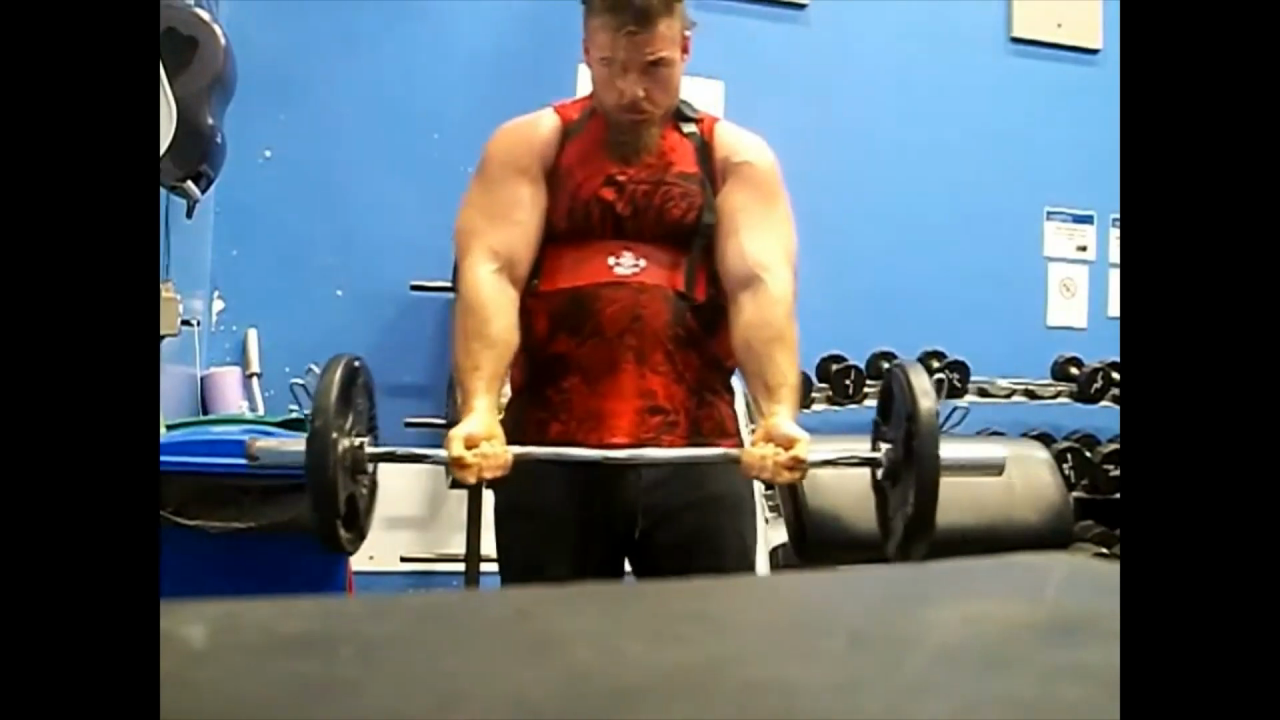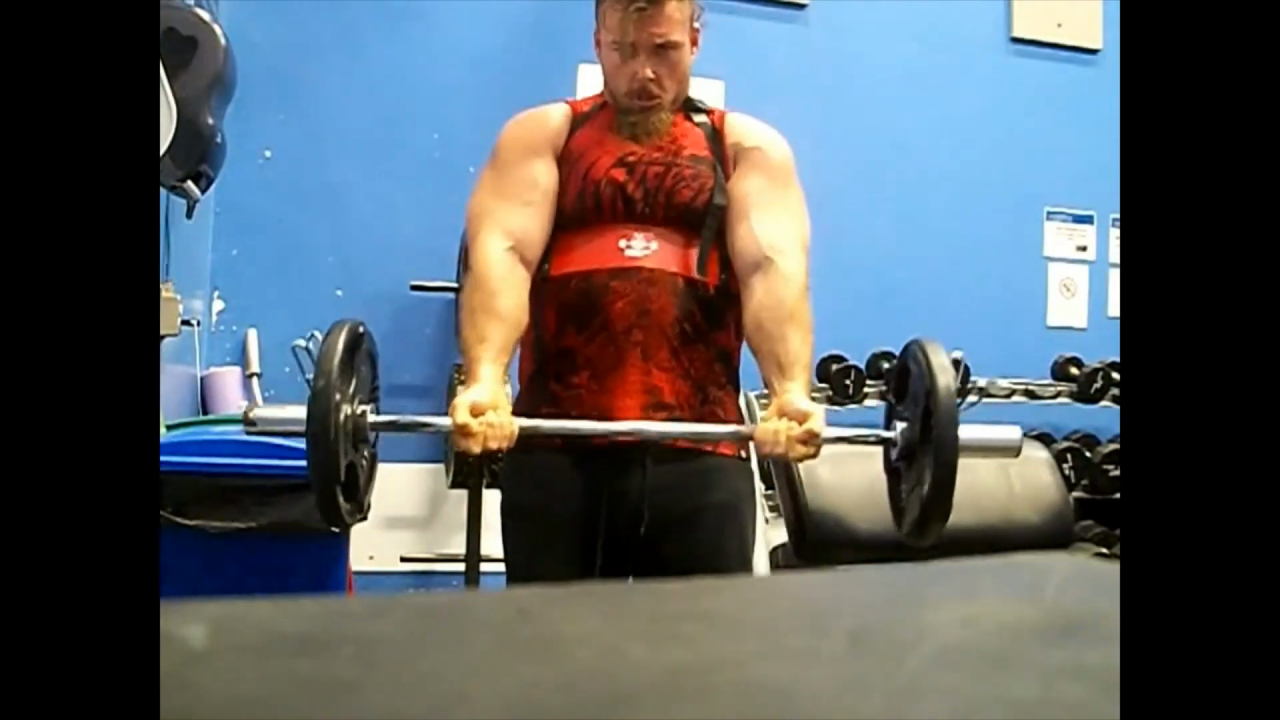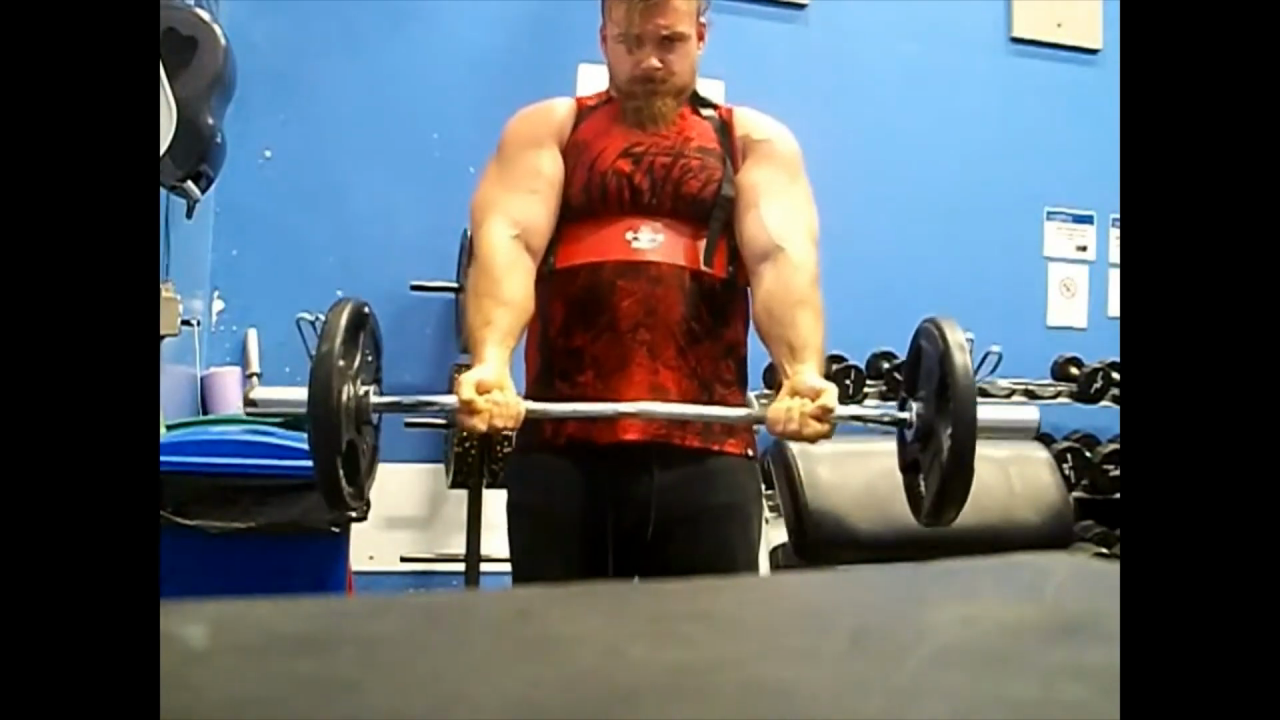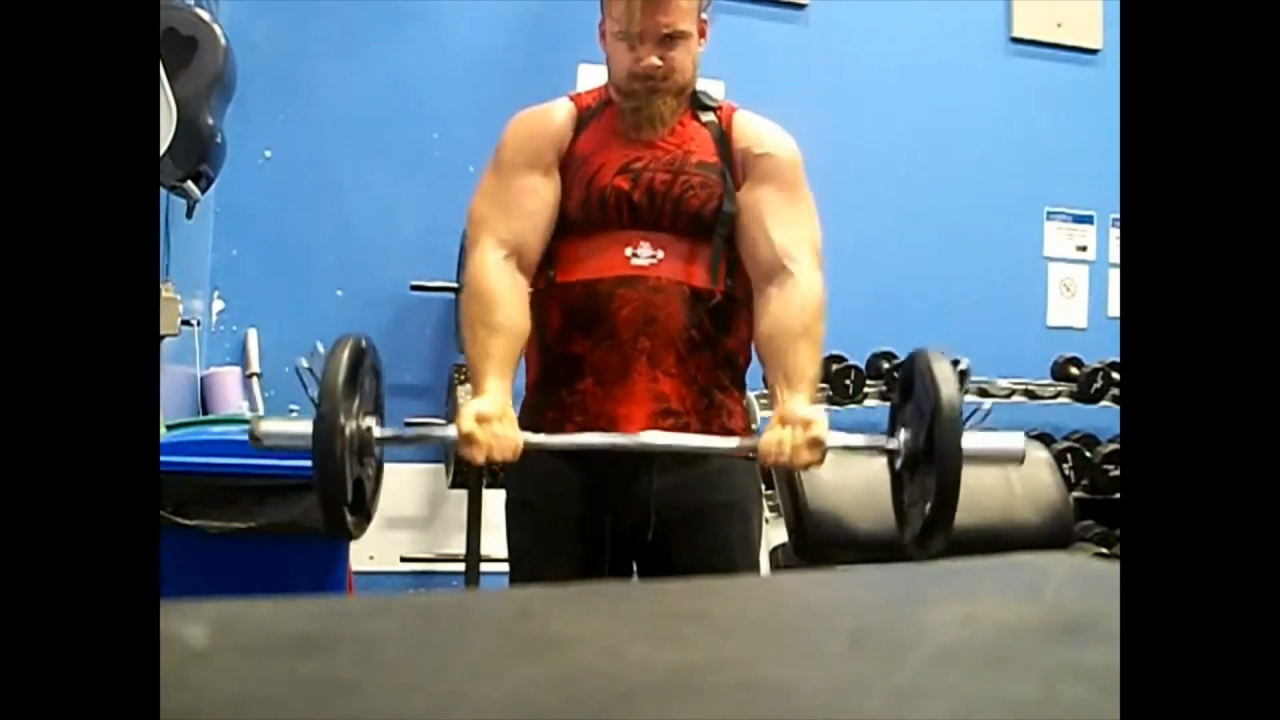
dt=0.5s
person 1, frame 1
left shoulder: (736, 155)
right shoulder: (529, 145)
left elbow: (760, 285)
right elbow: (490, 272)
left wrist: (779, 414)
right wrist: (479, 408)
left hip: (694, 453)
right hip: (551, 451)
person 1, frame 2
left shoulder: (747, 145)
right shoulder: (541, 135)
left elbow: (773, 268)
right elbow: (502, 253)
left wrist: (791, 391)
right wrist: (485, 379)
left hip: (699, 450)
right hip: (558, 448)
person 1, frame 3
left shoulder: (755, 139)
right shoulder: (546, 128)
left elbow: (782, 257)
right elbow: (506, 242)
left wrist: (803, 374)
right wrist: (490, 363)
left hip: (706, 450)
right hip: (564, 443)
person 1, frame 4
left shoulder: (755, 145)
right shoulder: (545, 132)
left elbow: (787, 276)
right elbow: (498, 260)
left wrist: (795, 401)
right wrist: (492, 393)
left hip: (706, 449)
right hip: (562, 446)
